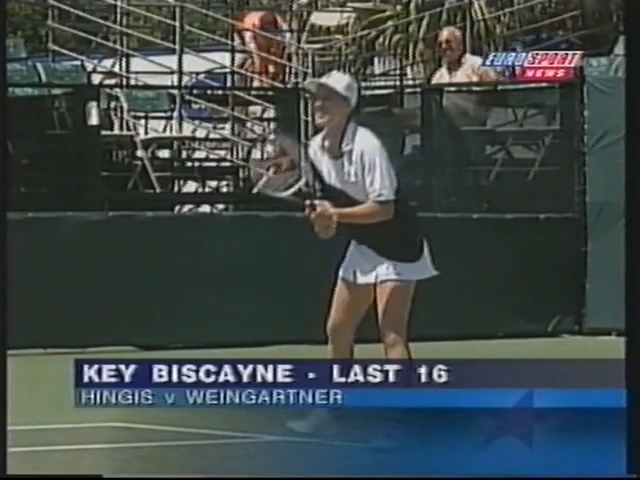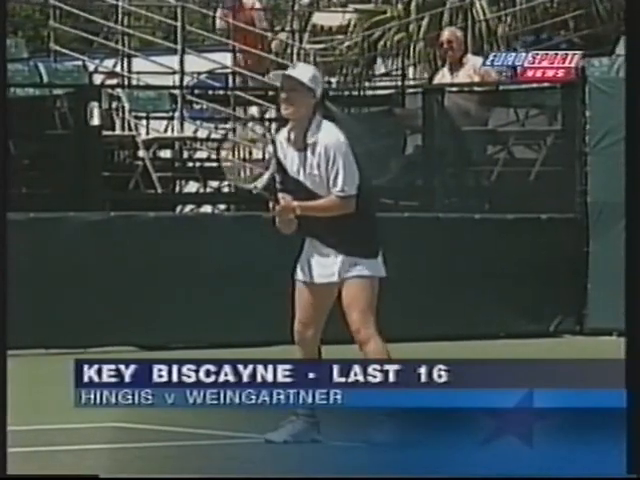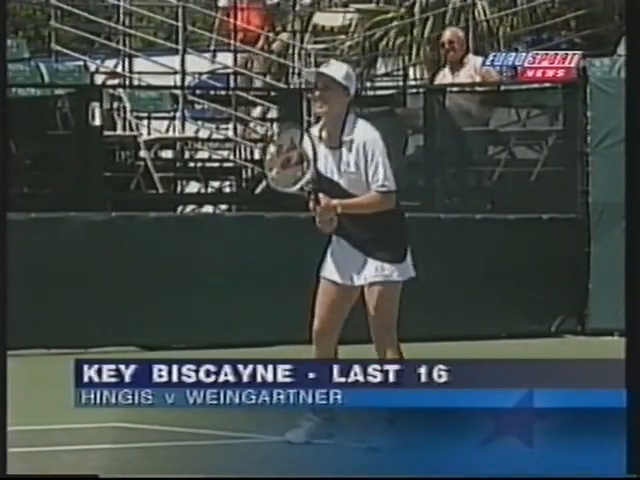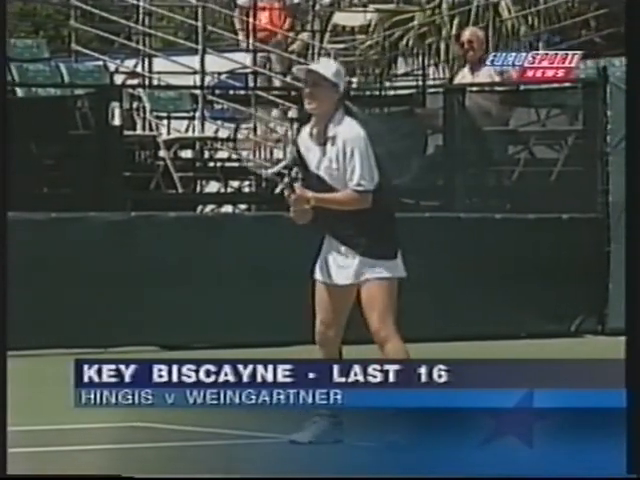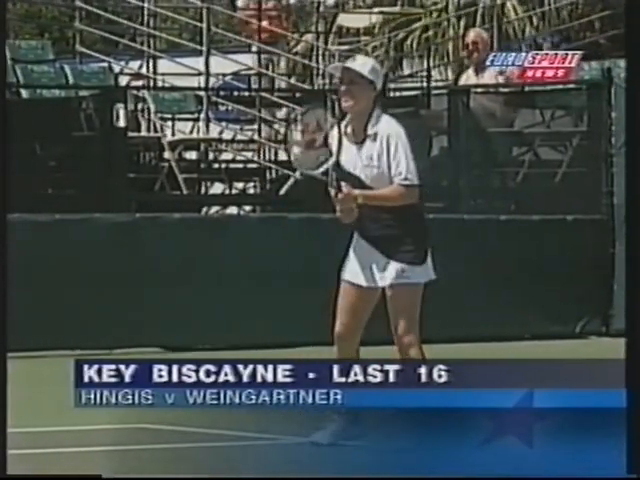
dt=0.7s
person 1, frame 1
left shoulder: (367, 146)
right shoulder: (315, 148)
left elbow: (385, 207)
left wrist: (336, 215)
right wrist: (322, 218)
left hip: (397, 247)
right hip: (361, 247)
left knee: (391, 335)
right knee: (336, 330)
right ankle: (328, 410)
person 1, frame 2
left shoulder: (331, 140)
right shoulder: (281, 140)
left elbow: (346, 202)
left wrist: (298, 208)
right wrist: (285, 212)
left hip: (353, 246)
right hip: (317, 246)
left knee: (363, 330)
right knee: (304, 335)
right ankle: (307, 417)
person 1, frame 3
left shoulder: (366, 137)
right shoulder: (313, 137)
left elbow: (386, 197)
left wrist: (337, 206)
right wrist: (322, 212)
left hip: (381, 246)
right hip: (343, 246)
left knee: (383, 336)
right knee: (321, 332)
right ankle: (321, 414)
person 1, frame 4
left shoulder: (351, 134)
right shoulder: (304, 136)
left elbow: (362, 197)
left wrist: (312, 199)
right wrist: (302, 206)
left hip: (372, 243)
right hip: (336, 245)
left knee: (382, 329)
right knee: (325, 335)
right ankle: (330, 417)
person 1, frame 5
left shoulder: (390, 132)
right shoulder: (336, 135)
left elbow: (409, 191)
left wrist: (360, 198)
right wrist: (343, 206)
left hip: (401, 245)
right hip: (364, 244)
left knee: (406, 338)
right knee: (343, 334)
right ankle: (346, 414)
